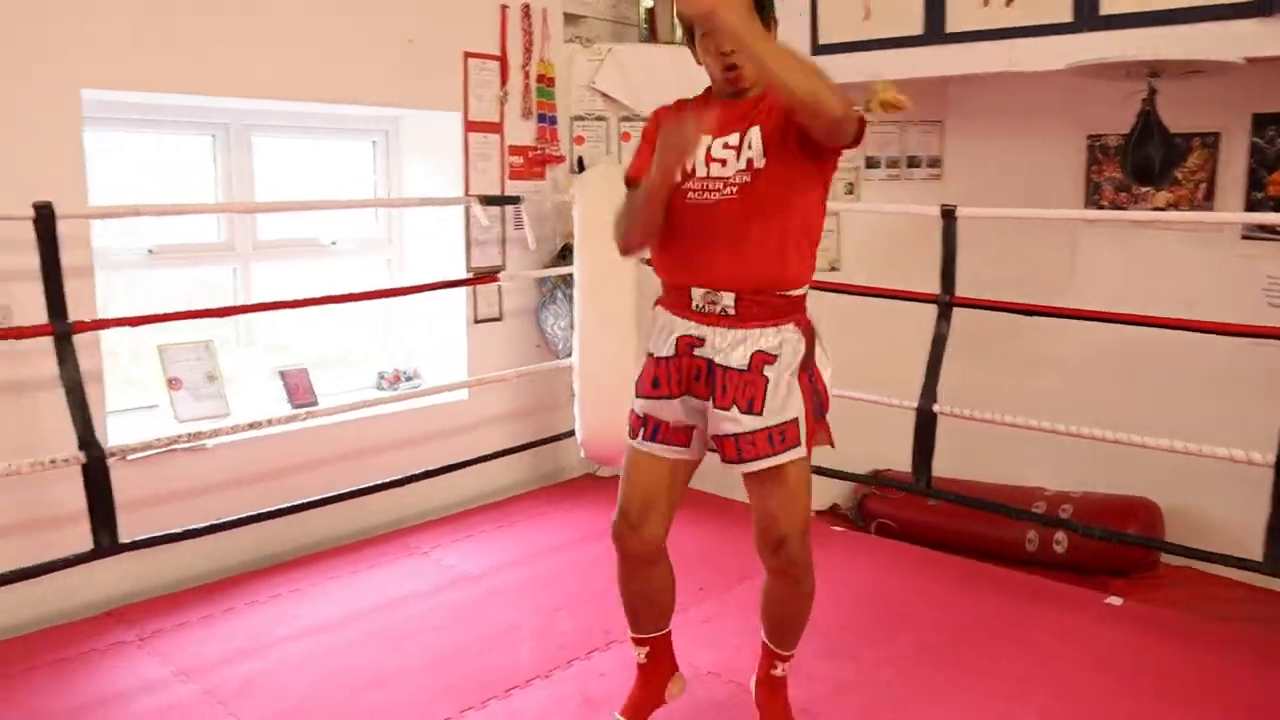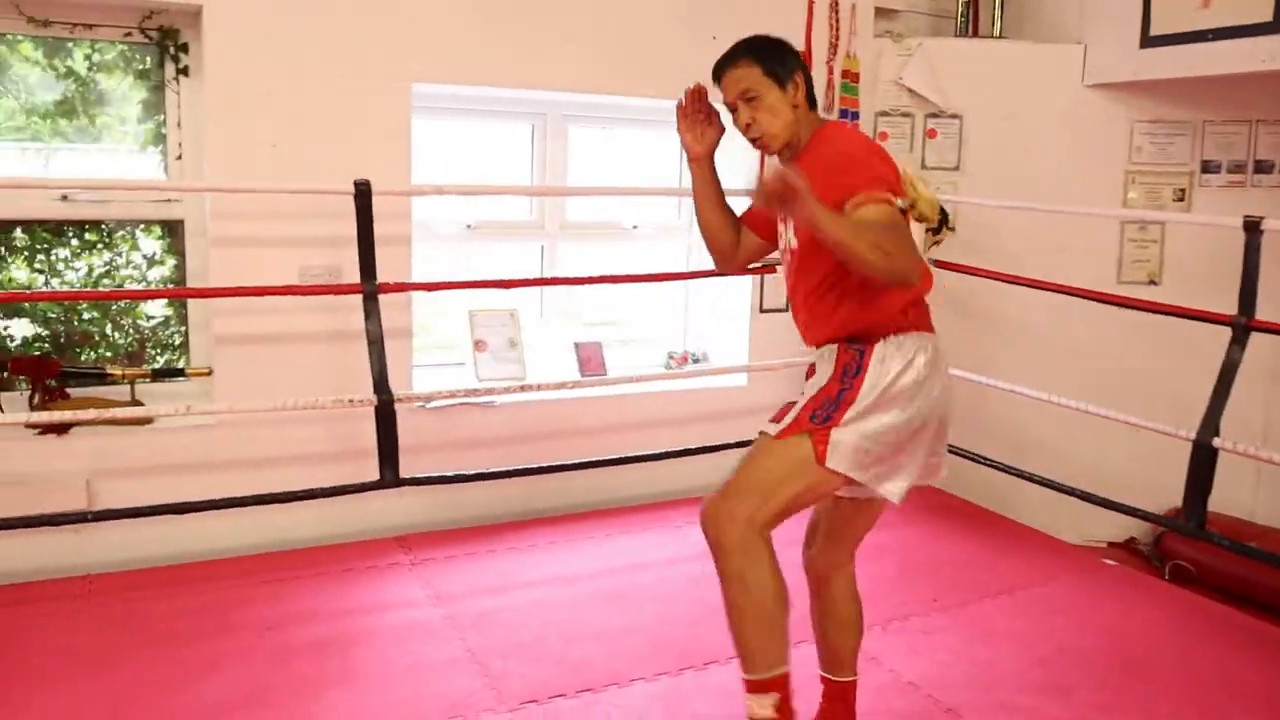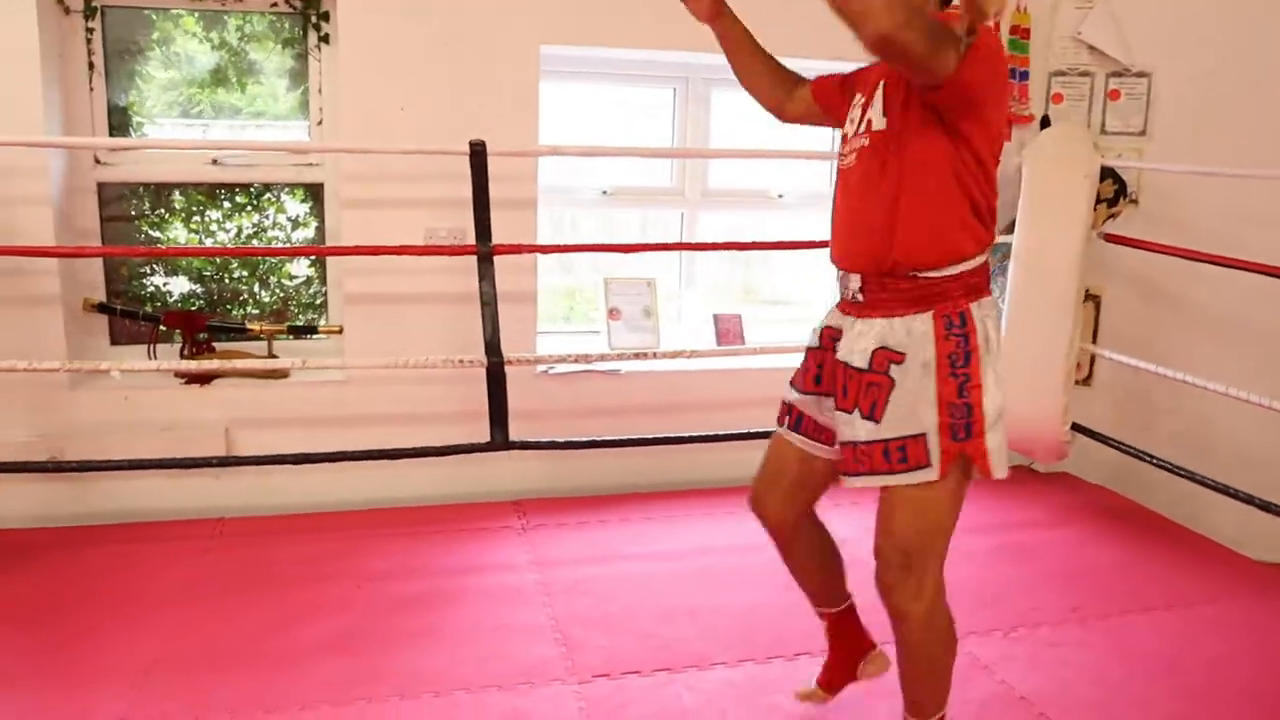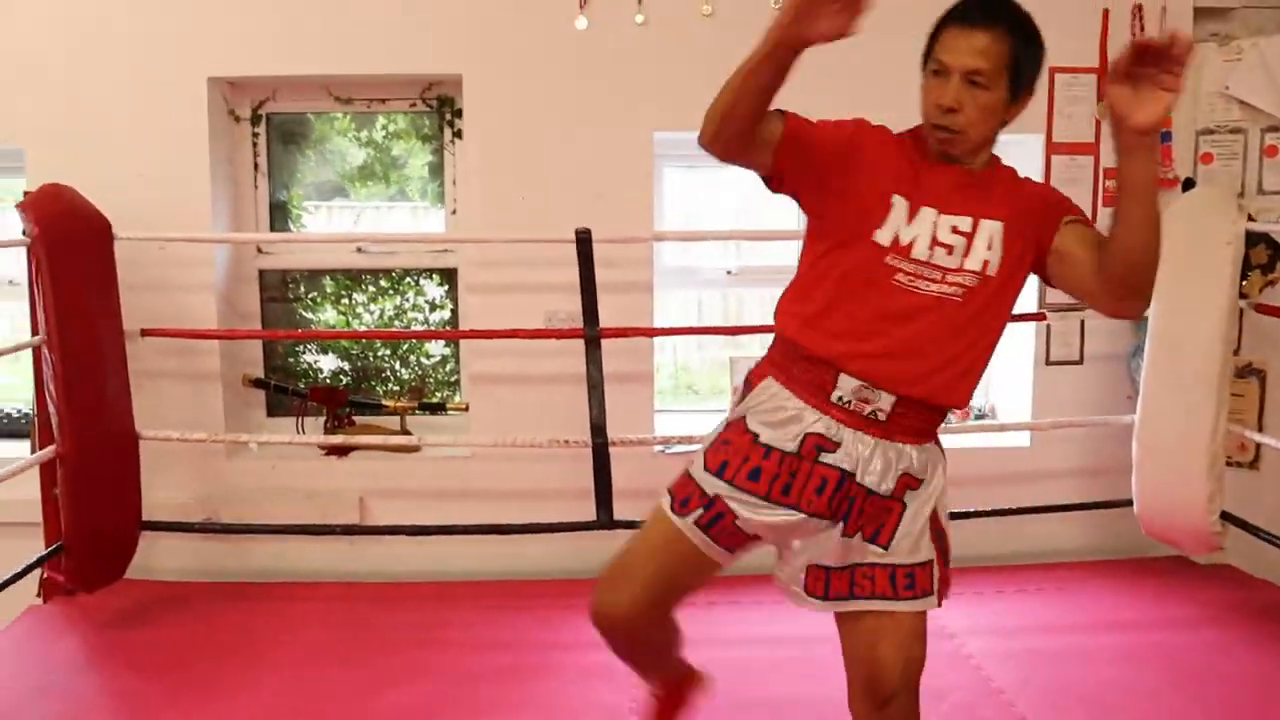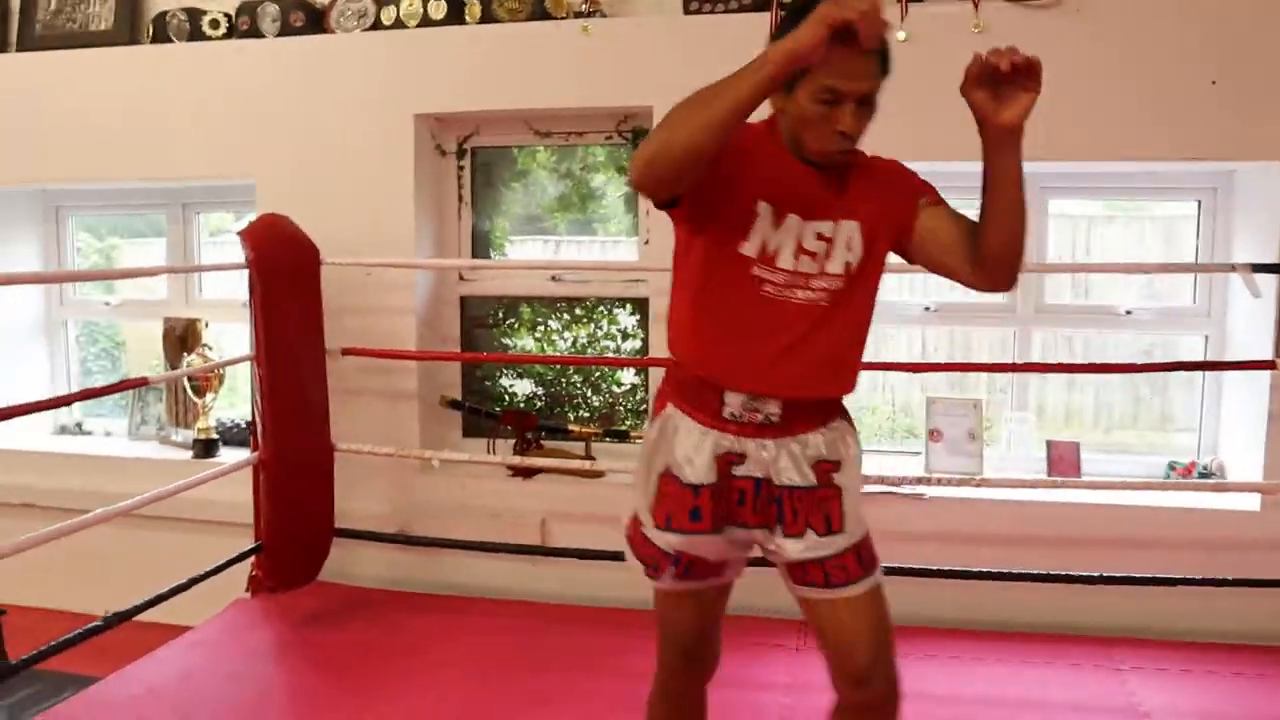
dt=1s
person 1, frame 1
left shoulder: (804, 120)
right shoulder: (666, 124)
left elbow: (838, 115)
right elbow: (633, 241)
right wrist: (652, 191)
left hip: (765, 348)
right hip: (680, 341)
left knee: (783, 543)
right knee: (634, 532)
person 1, frame 2
left shoulder: (847, 155)
right shoulder: (788, 181)
left elbow: (897, 264)
right elbow: (730, 254)
left wrist: (817, 216)
right wrist: (700, 157)
left hip: (881, 371)
right hip: (860, 373)
left knee: (731, 517)
right knee: (827, 554)
person 1, frame 3
right shoulder: (891, 74)
right elbow: (799, 102)
left hip: (924, 345)
right hip: (857, 330)
left knee: (908, 583)
right knee: (778, 503)
right ankle: (850, 643)
person 1, frame 4
left shoulder: (1032, 208)
right shoulder: (854, 153)
left elbow: (1120, 295)
right elbow: (722, 137)
left wrist: (1132, 141)
left hip: (885, 465)
right hip: (784, 420)
right knee: (622, 609)
person 1, frame 5
left shoulder: (888, 186)
right shoulder: (711, 155)
left elbow: (994, 271)
right elbow: (649, 170)
left wrist: (1000, 136)
left hip: (810, 452)
right hip: (696, 442)
right knee: (682, 659)
